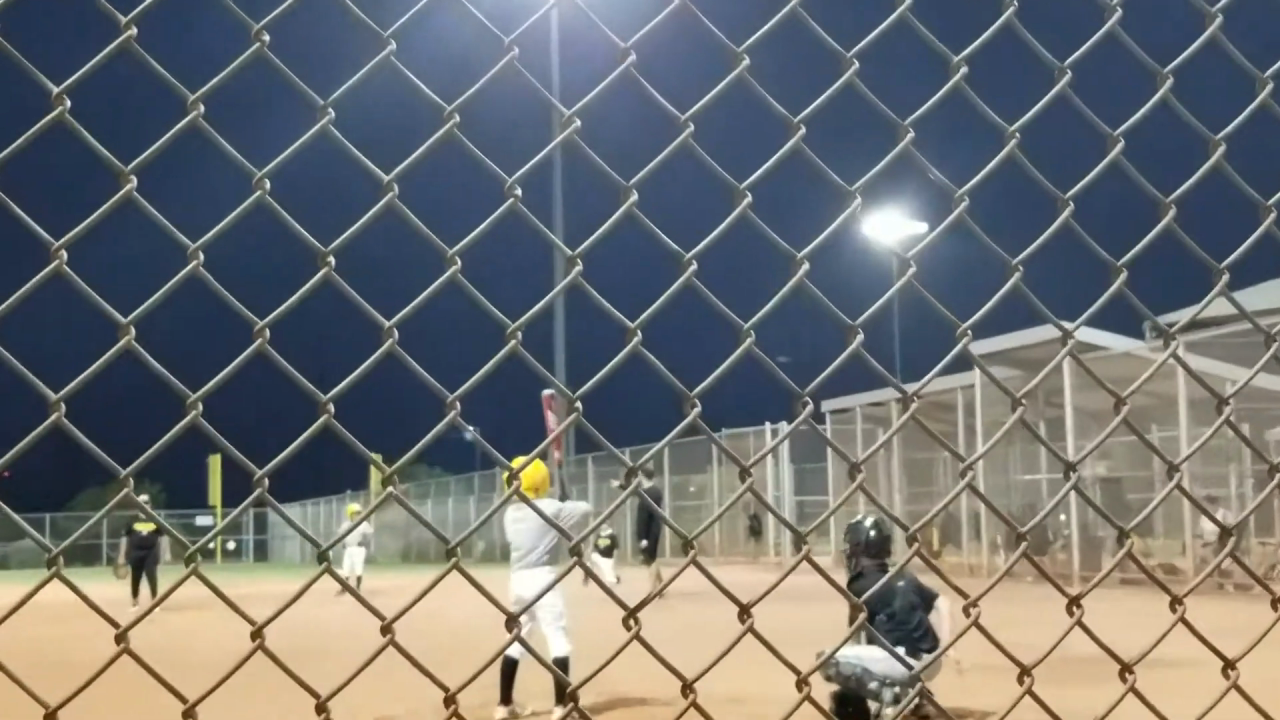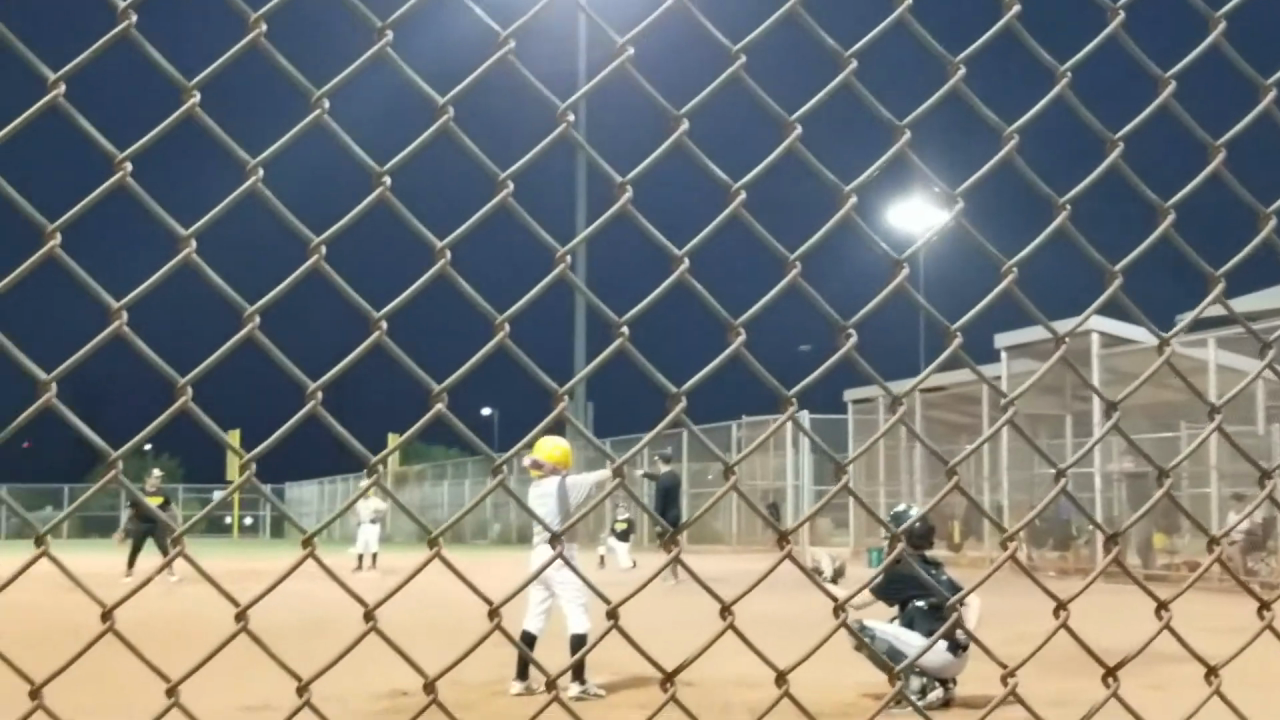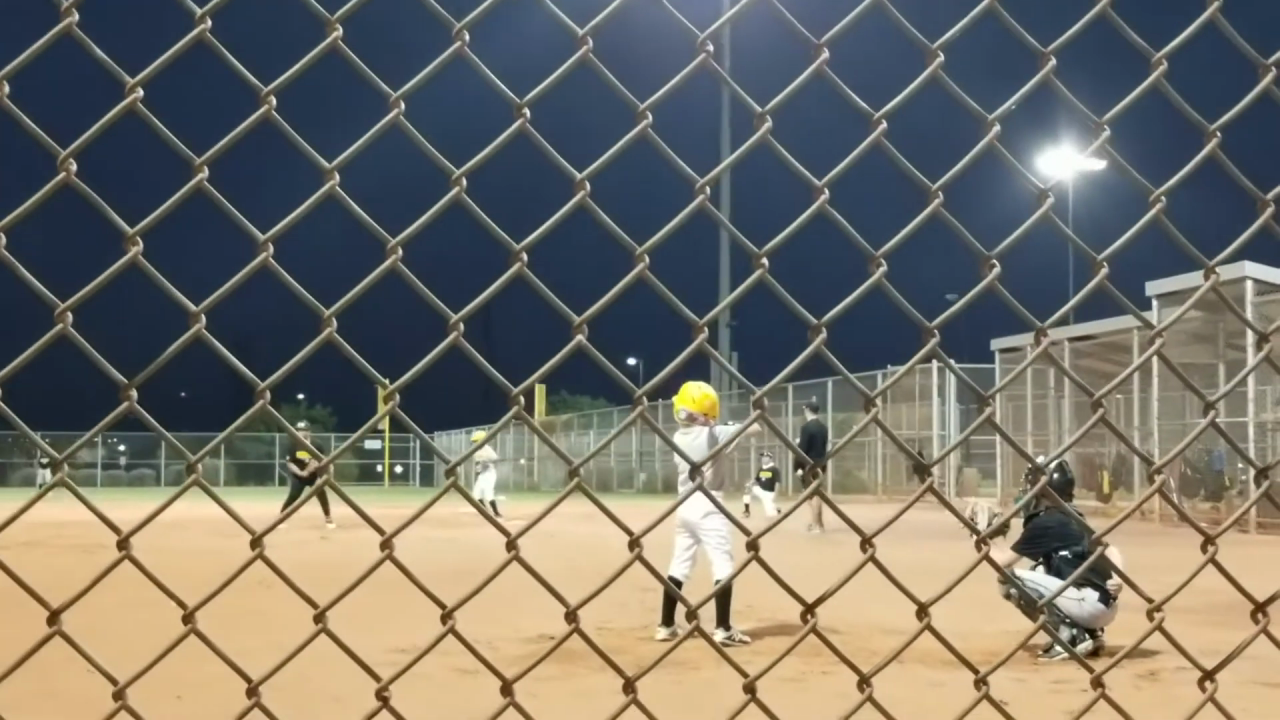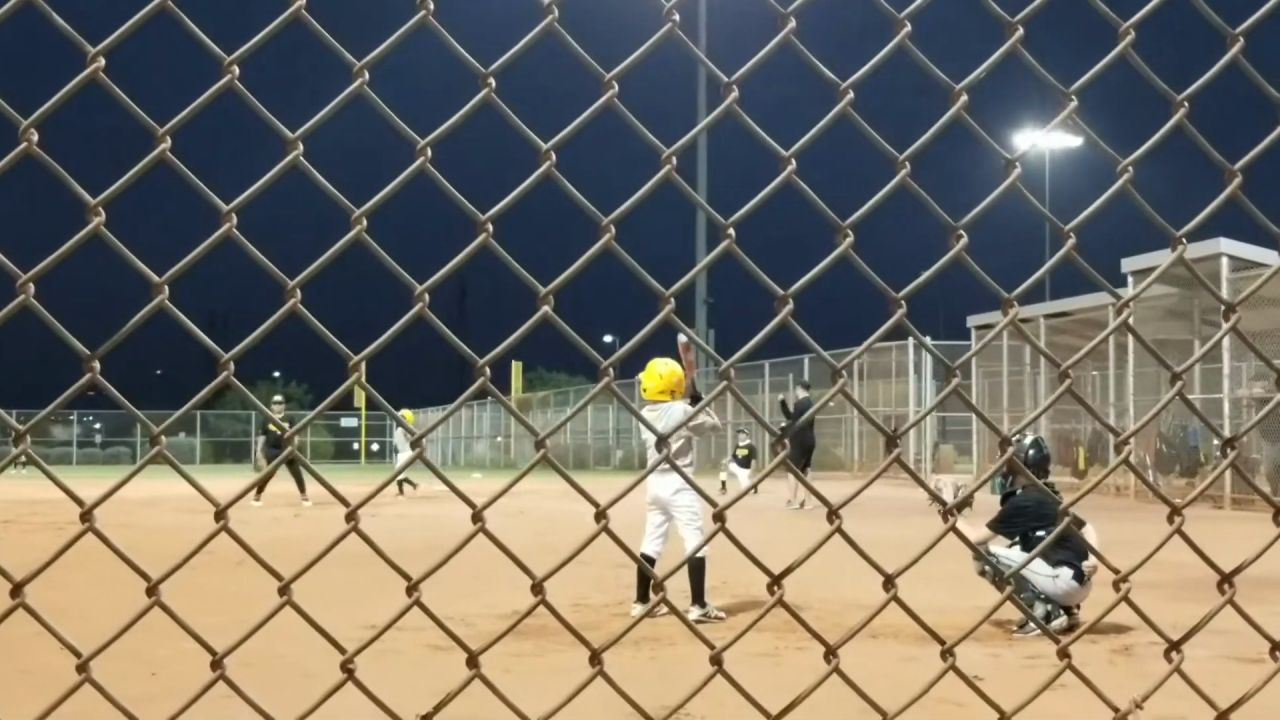
dt=1s
person 1, frame 1
left shoulder: (509, 513)
right shoulder: (550, 509)
right elbow: (586, 509)
right wrist: (567, 505)
left hip: (517, 580)
right hip: (542, 579)
left knee: (515, 641)
right knee: (558, 639)
person 1, frame 2
left shoulder: (534, 488)
right shoulder: (567, 484)
right elbow: (606, 474)
left hip: (539, 556)
right hip: (561, 557)
left knee: (534, 618)
right knee: (577, 617)
left ankle: (520, 679)
right ankle: (578, 683)
person 1, frame 3
left shoulder: (679, 437)
right shoulder: (713, 434)
right elbow: (755, 428)
right wrist: (730, 426)
left hip: (685, 507)
right hip: (708, 507)
left knee: (679, 565)
right knee: (723, 566)
left ankle: (666, 626)
right ankle: (723, 629)
person 1, frame 4
left shoulder: (646, 413)
right shoulder: (681, 411)
right elbow: (714, 425)
right wrist: (700, 403)
left hip: (655, 483)
right hip: (679, 484)
left knee: (651, 542)
right knee: (696, 543)
left ankle: (642, 602)
right ankle: (698, 606)
person 2, frame 1
left shoulder: (861, 584)
right shoulder: (903, 576)
right elbow: (942, 603)
right wrist: (945, 646)
left hip: (902, 661)
right hip: (927, 662)
left knee: (828, 659)
person 2, frame 2
left shoulder: (903, 570)
right shoulder: (935, 569)
left elbow: (857, 602)
right elbow: (972, 600)
left wrist: (828, 582)
right wrist: (967, 631)
left hip: (939, 653)
right hip: (954, 657)
left knee: (859, 629)
right knee: (897, 625)
left ankle: (919, 684)
right ankle: (942, 683)
person 2, frame 3
left shoulder: (1043, 523)
right shoulder: (1073, 519)
left elbow: (1002, 561)
right elbow: (1111, 552)
right wrist: (1117, 580)
left hip: (1090, 603)
right hip: (1101, 604)
left knee: (1009, 579)
left ankle: (1071, 635)
right ankle: (1090, 633)
person 2, frame 4
left shoulder: (1021, 502)
right shoulder: (1049, 497)
left elbow: (976, 538)
right elbow: (1087, 529)
right wrist: (1092, 559)
left hip: (1065, 581)
right hip: (1076, 582)
left knee: (985, 555)
left ankle: (1044, 611)
right ankle: (1065, 610)
